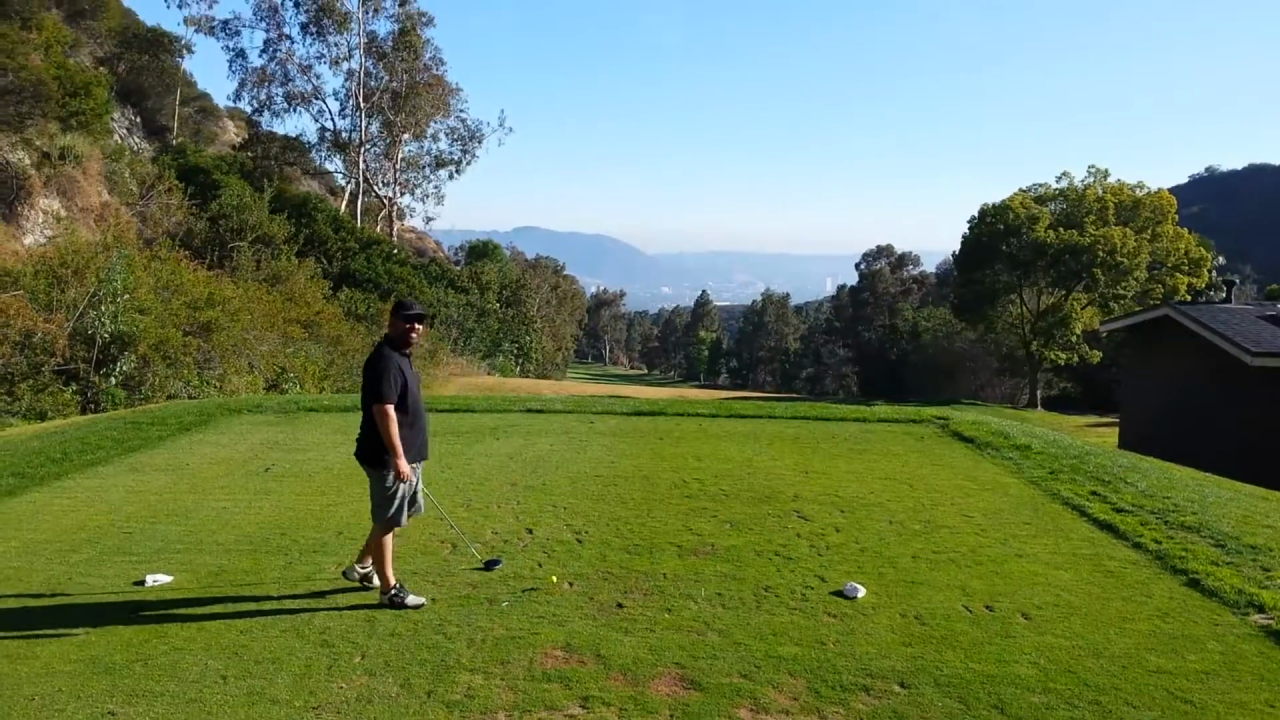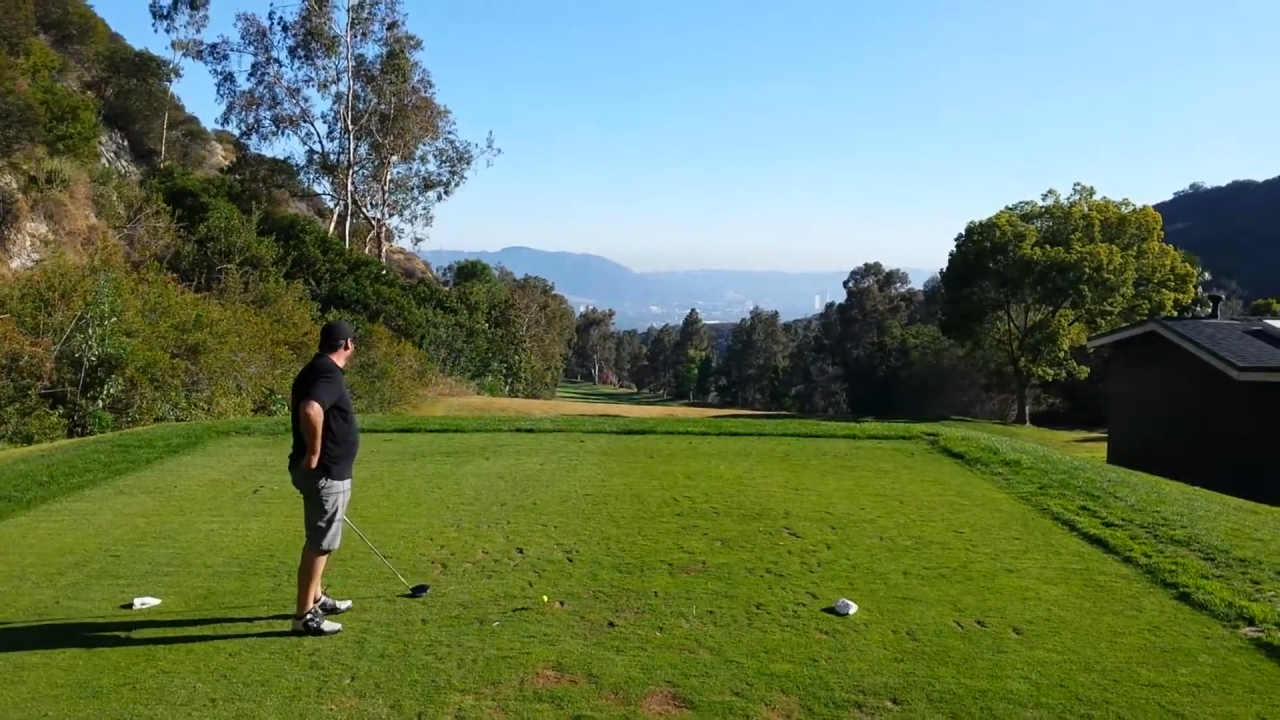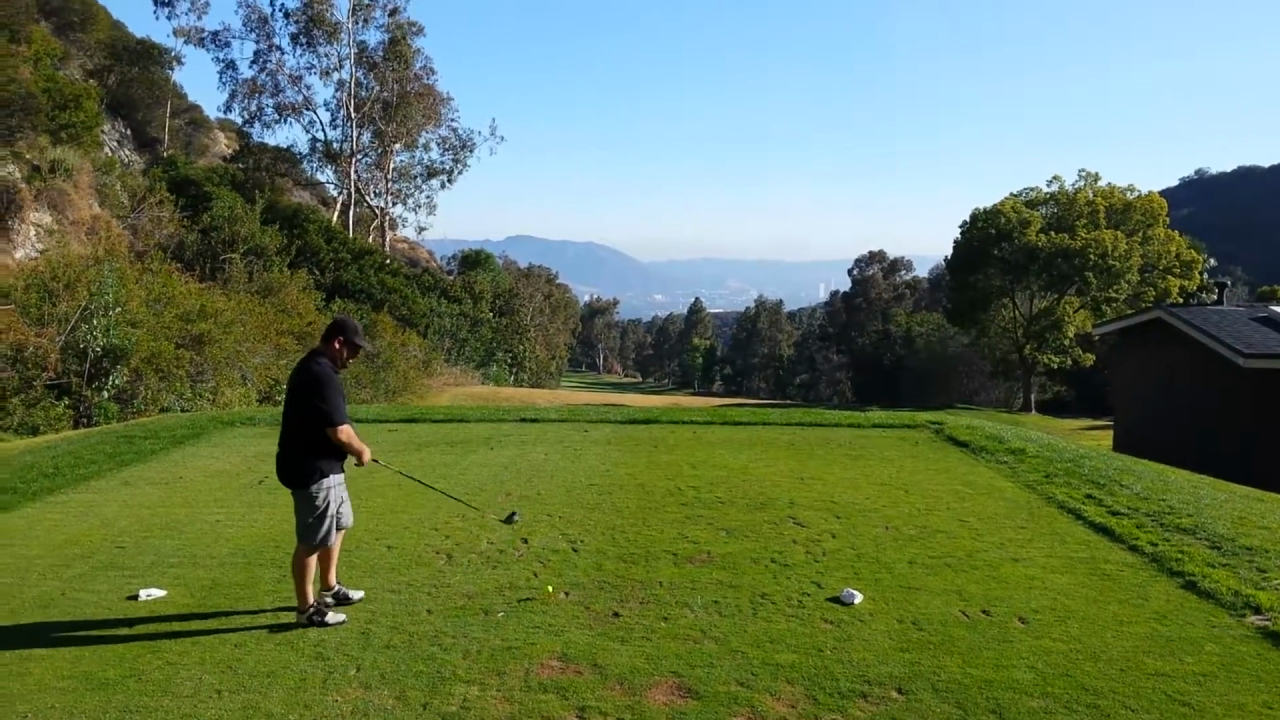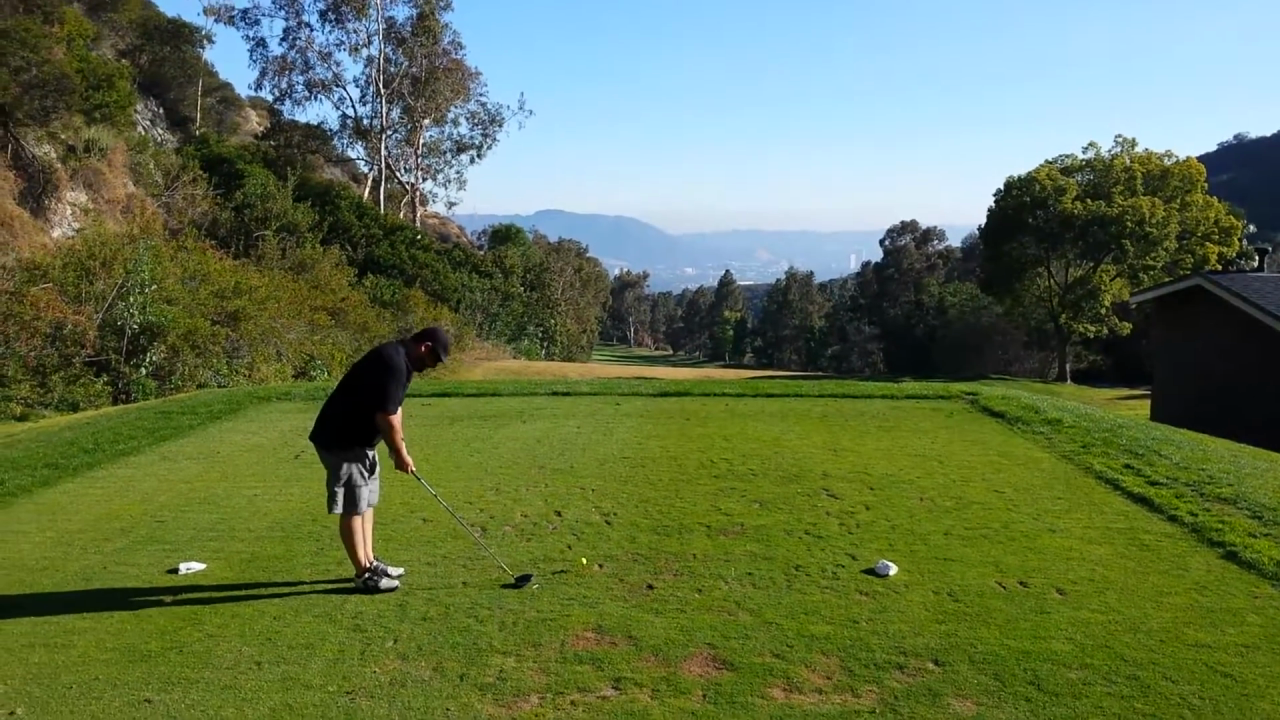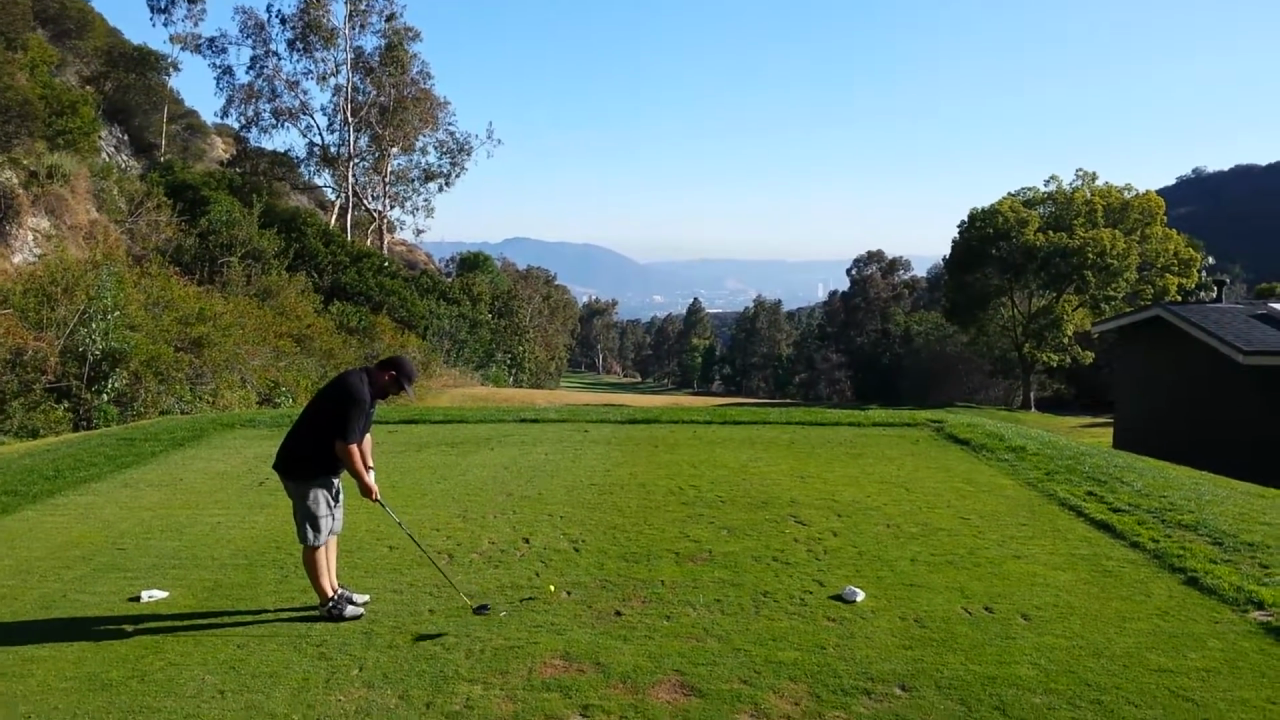
dt=1s
person 1, frame 1
left shoulder: (401, 355)
right shoulder: (386, 359)
right elbow: (384, 410)
right wrist: (398, 457)
left hip: (404, 454)
right hip: (388, 456)
left knee: (389, 518)
right knee: (388, 521)
left ankle: (362, 565)
right ankle: (390, 590)
person 1, frame 2
left shoulder: (314, 370)
right shoulder: (329, 373)
right elbow: (310, 410)
right wrist: (314, 453)
left hip: (322, 472)
right hip: (325, 473)
left knee: (317, 540)
right knee: (320, 544)
left ankle: (316, 599)
right ankle: (304, 615)
person 1, frame 3
left shoulder: (315, 367)
right shoulder: (322, 375)
right elbow: (338, 432)
left wrist: (355, 446)
right wrist: (360, 450)
left hip: (322, 466)
right hip: (314, 469)
left knee: (337, 524)
right knee: (312, 540)
left ankle: (329, 588)
right ankle: (306, 609)
person 1, frame 4
left shoulder: (400, 358)
right shoulder: (392, 363)
left elbow: (394, 407)
right elbow: (385, 416)
left wrist: (400, 443)
right wrist: (401, 455)
left hip: (359, 438)
right hip: (341, 440)
left knee: (366, 501)
right knee: (352, 506)
left ankle: (369, 562)
right ankle: (363, 573)
person 1, frame 5
left shoulder: (365, 386)
right shoulder: (355, 391)
left elbow: (363, 432)
right elbow: (346, 445)
left wrist: (369, 469)
right wrist: (364, 481)
left hip: (323, 467)
right hip: (305, 469)
left knee: (329, 530)
right knee: (316, 536)
left ankle: (334, 590)
right ankle: (328, 601)
